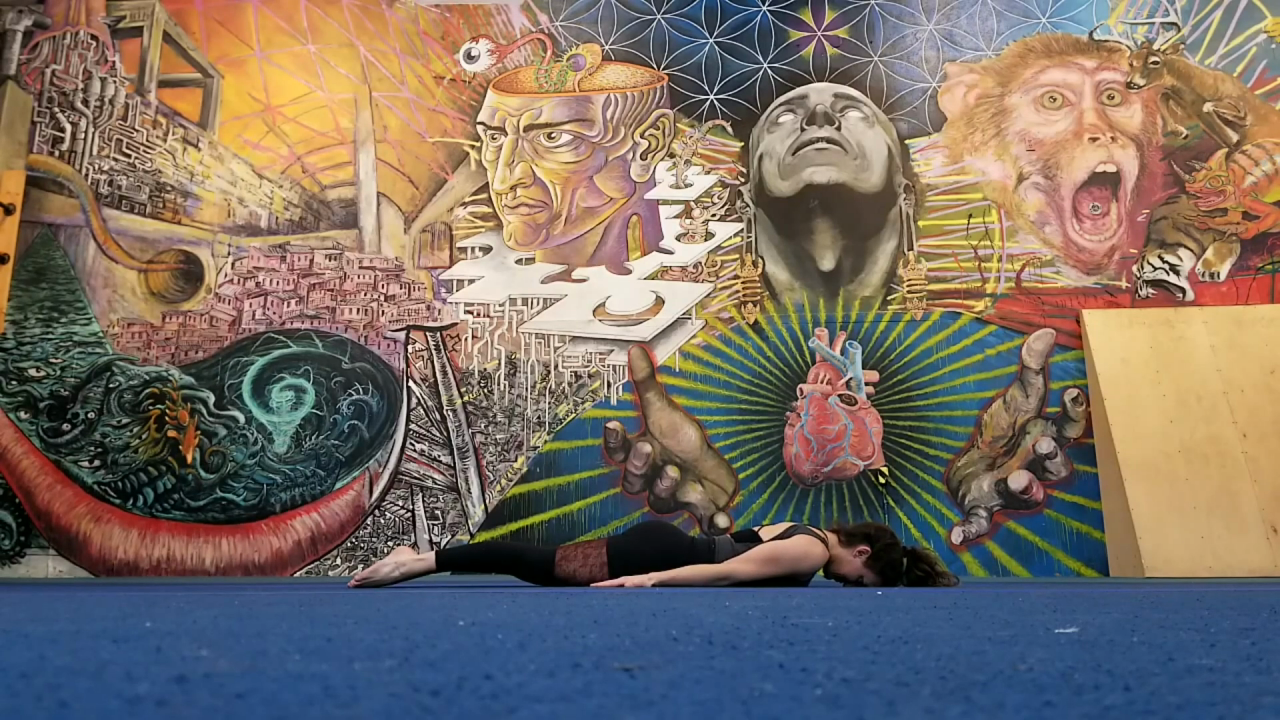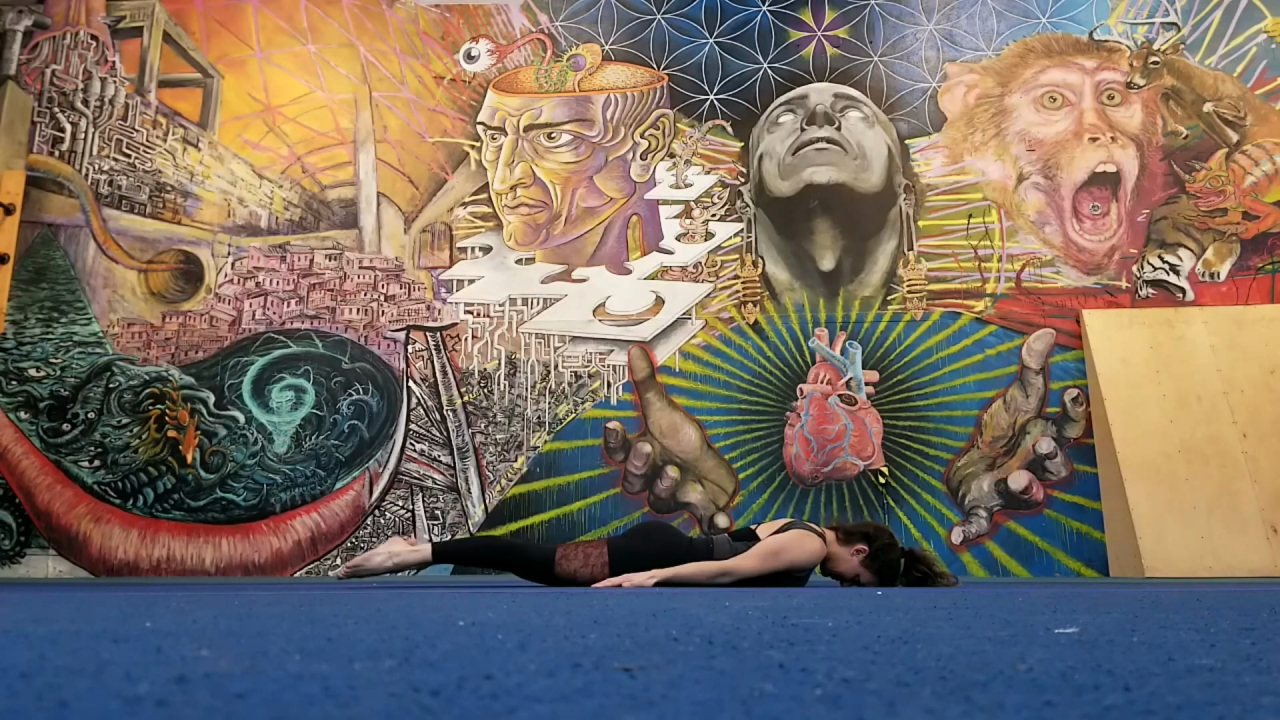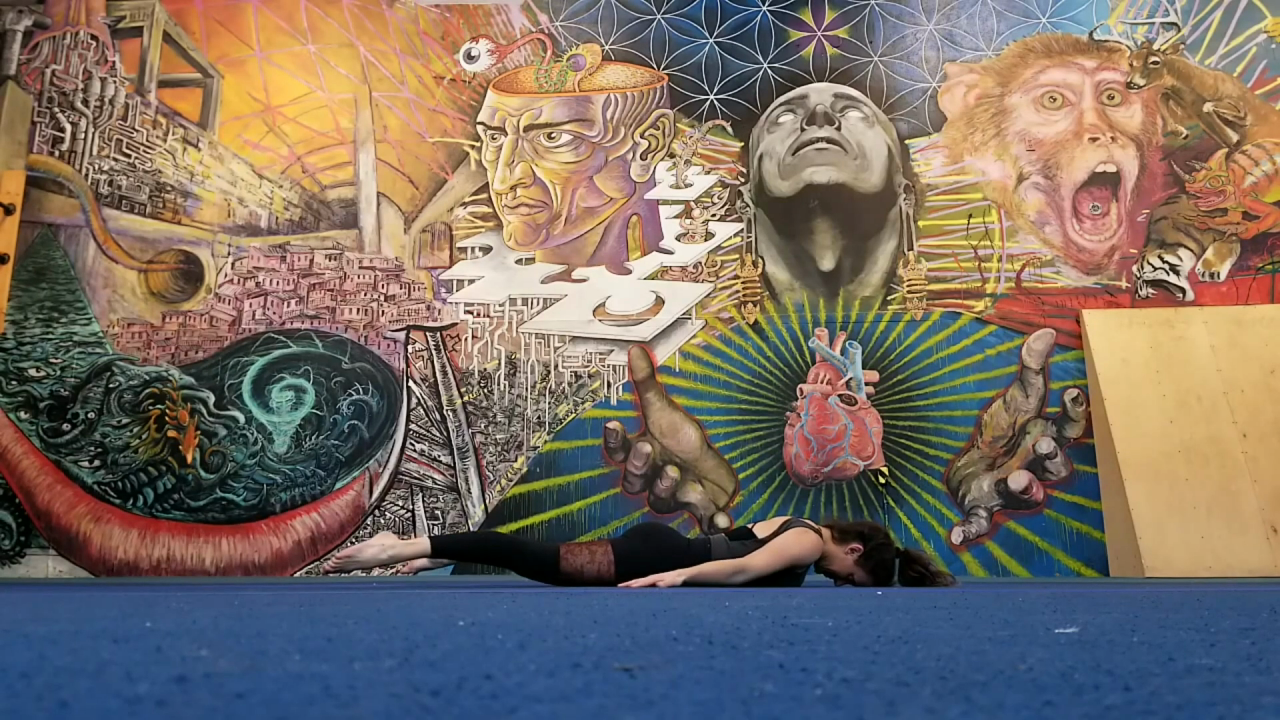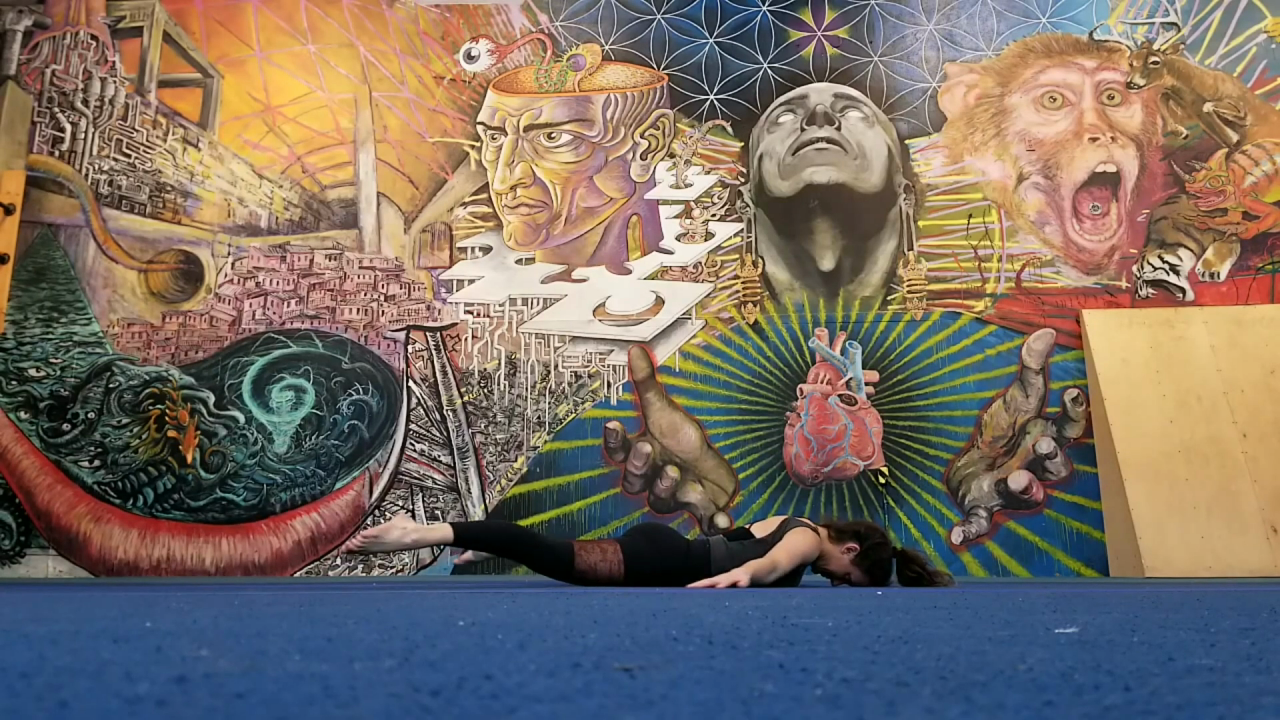
dt=0.3s
person 1, frame 1
left shoulder: (799, 531)
right shoulder: (813, 552)
right elbow: (726, 574)
right wrist: (651, 580)
left hip: (666, 544)
right hip: (658, 554)
left knee: (542, 564)
right knee: (536, 565)
left ankle: (424, 559)
right ankle: (419, 562)
person 1, frame 2
left shoulder: (796, 529)
right shoulder: (811, 545)
right elbow: (730, 571)
right wrist: (654, 578)
left hip: (661, 544)
right hip: (657, 552)
left knee: (542, 562)
right knee: (535, 563)
left ankle: (424, 551)
right ankle: (410, 554)
person 1, frame 3
left shoulder: (791, 526)
right shoulder: (809, 541)
right elbow: (745, 568)
right wrist: (679, 576)
left hip: (665, 549)
right hip: (659, 555)
right knee: (536, 560)
left ankle: (443, 551)
right ankle: (405, 549)
person 1, frame 4
left shoulder: (791, 523)
right shoulder: (810, 538)
right elbow: (771, 562)
right wrist: (746, 574)
left hip: (666, 552)
right hip: (660, 561)
right knee: (554, 557)
right ankle: (425, 532)
